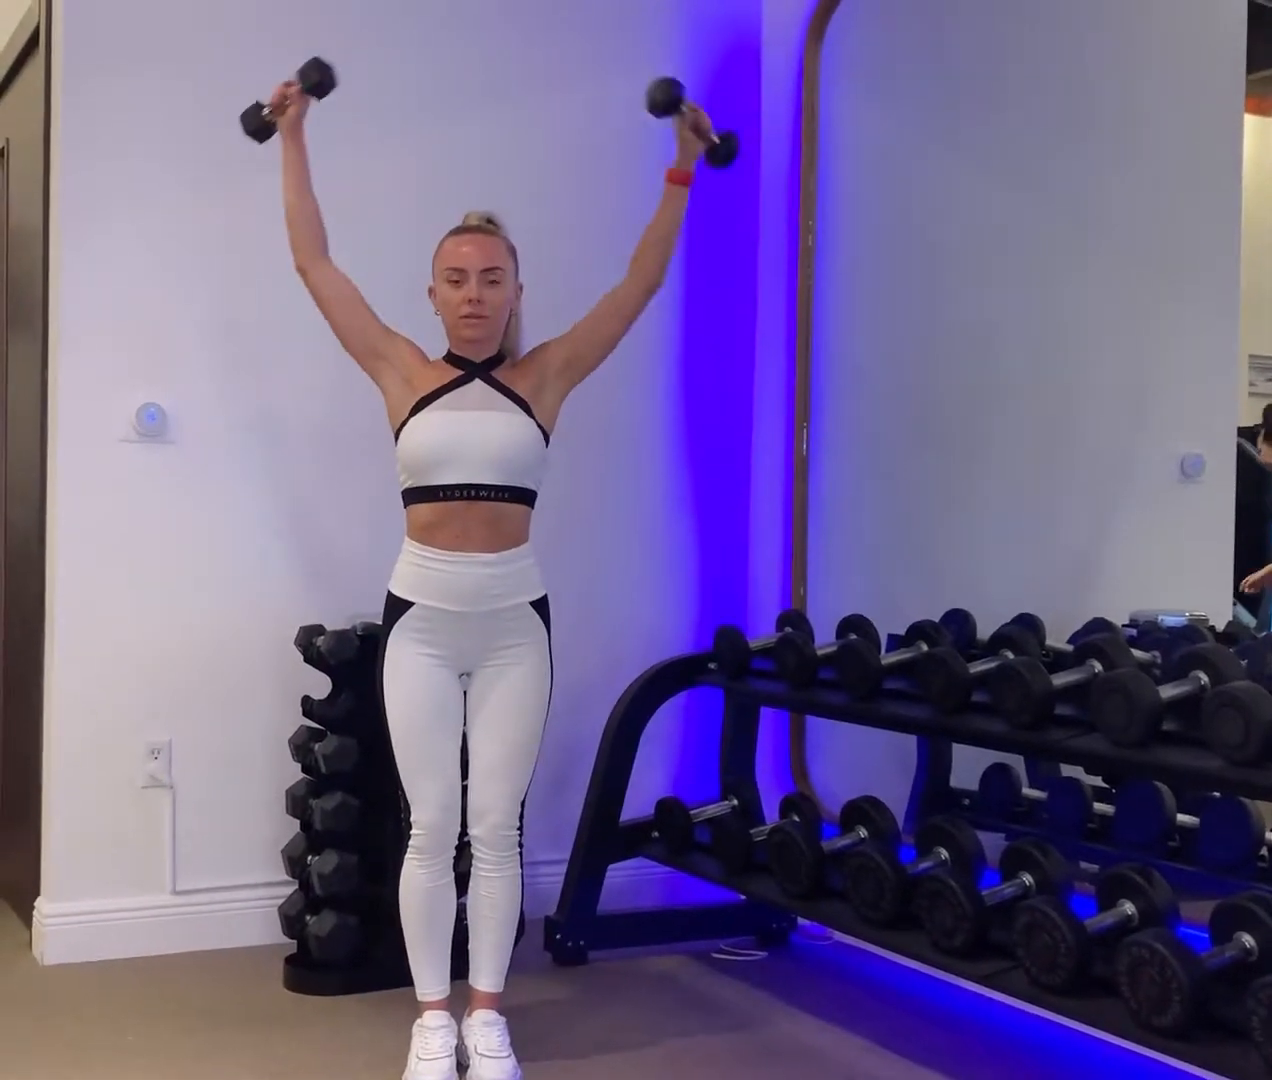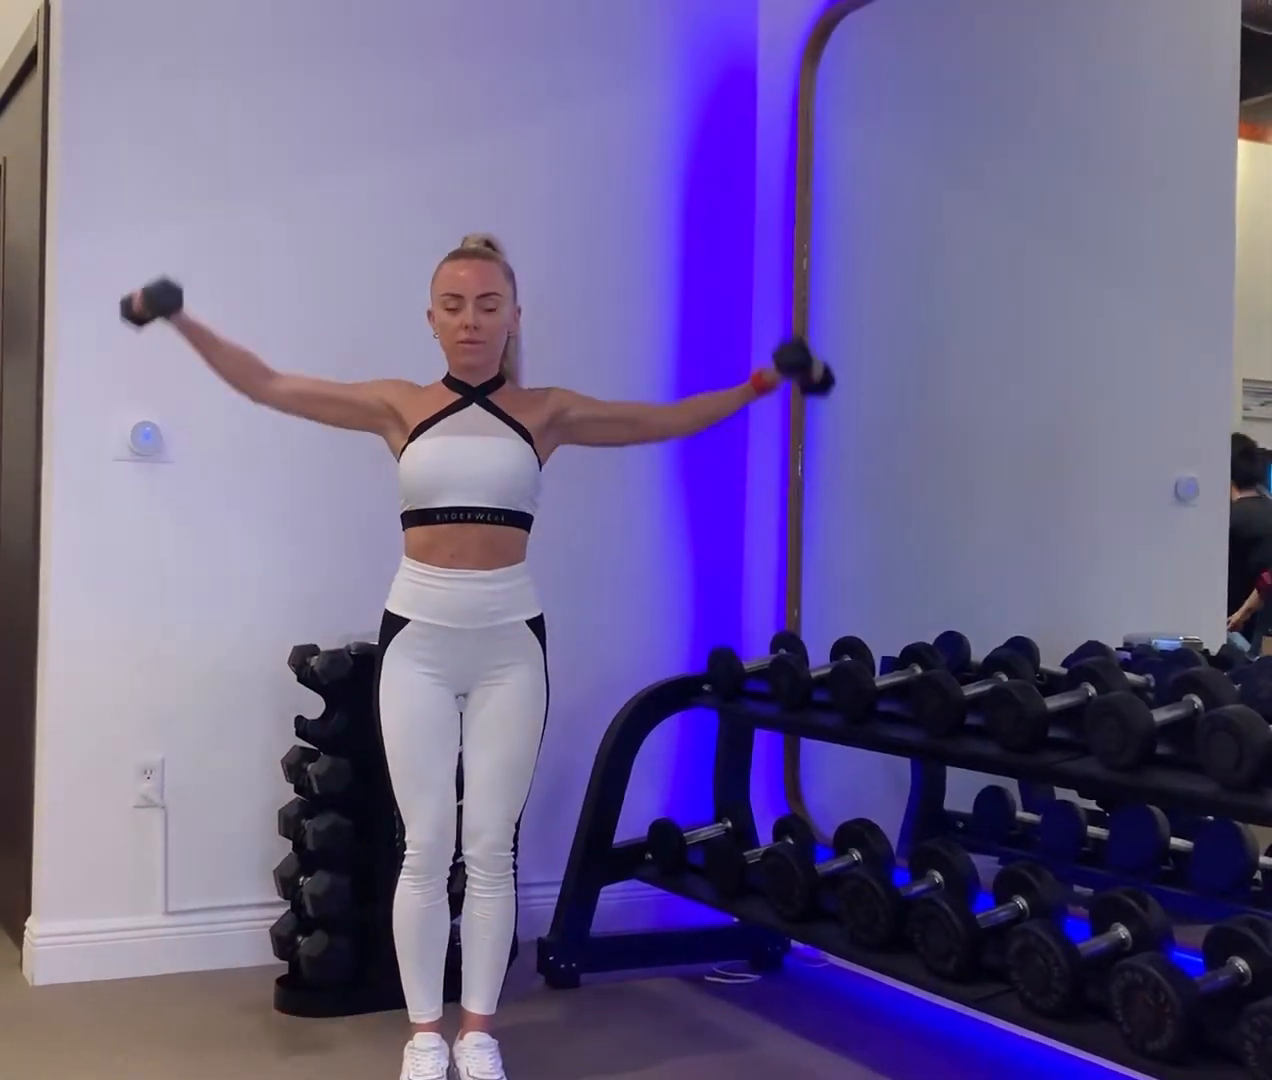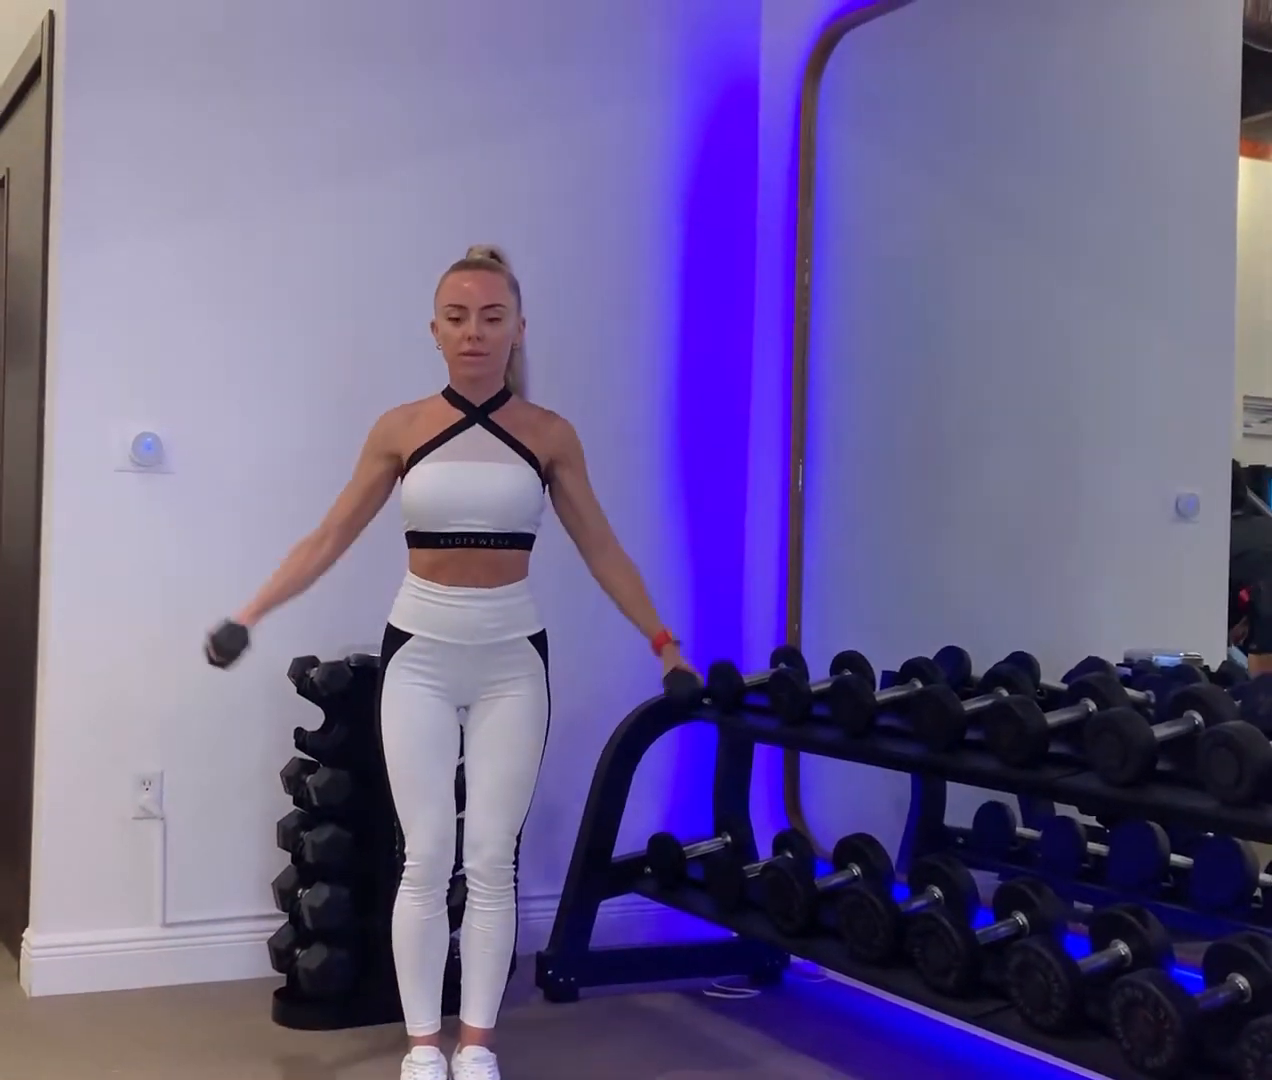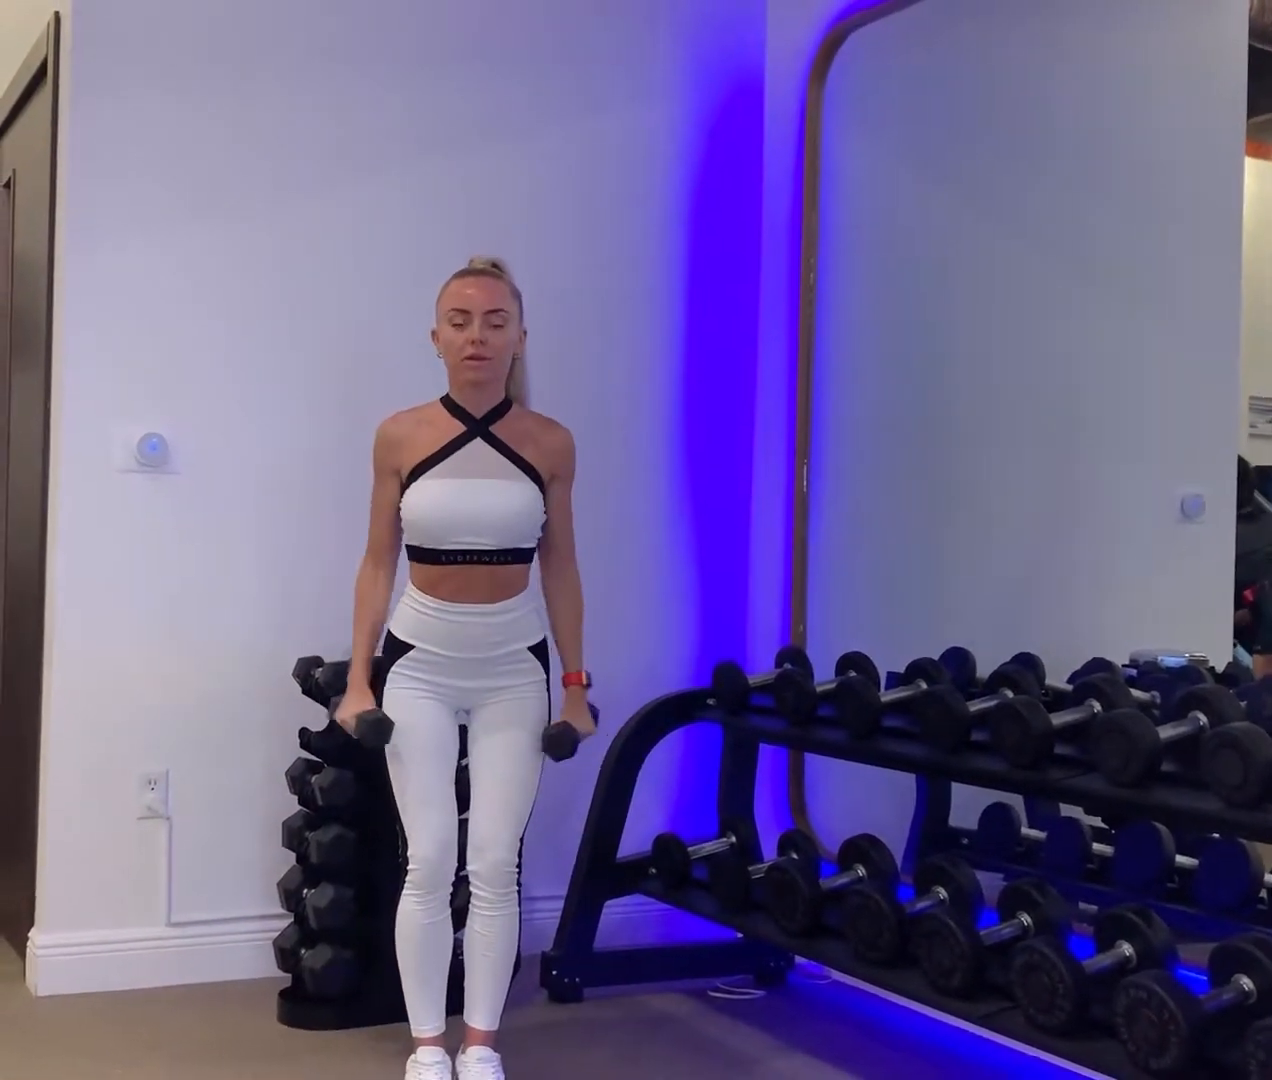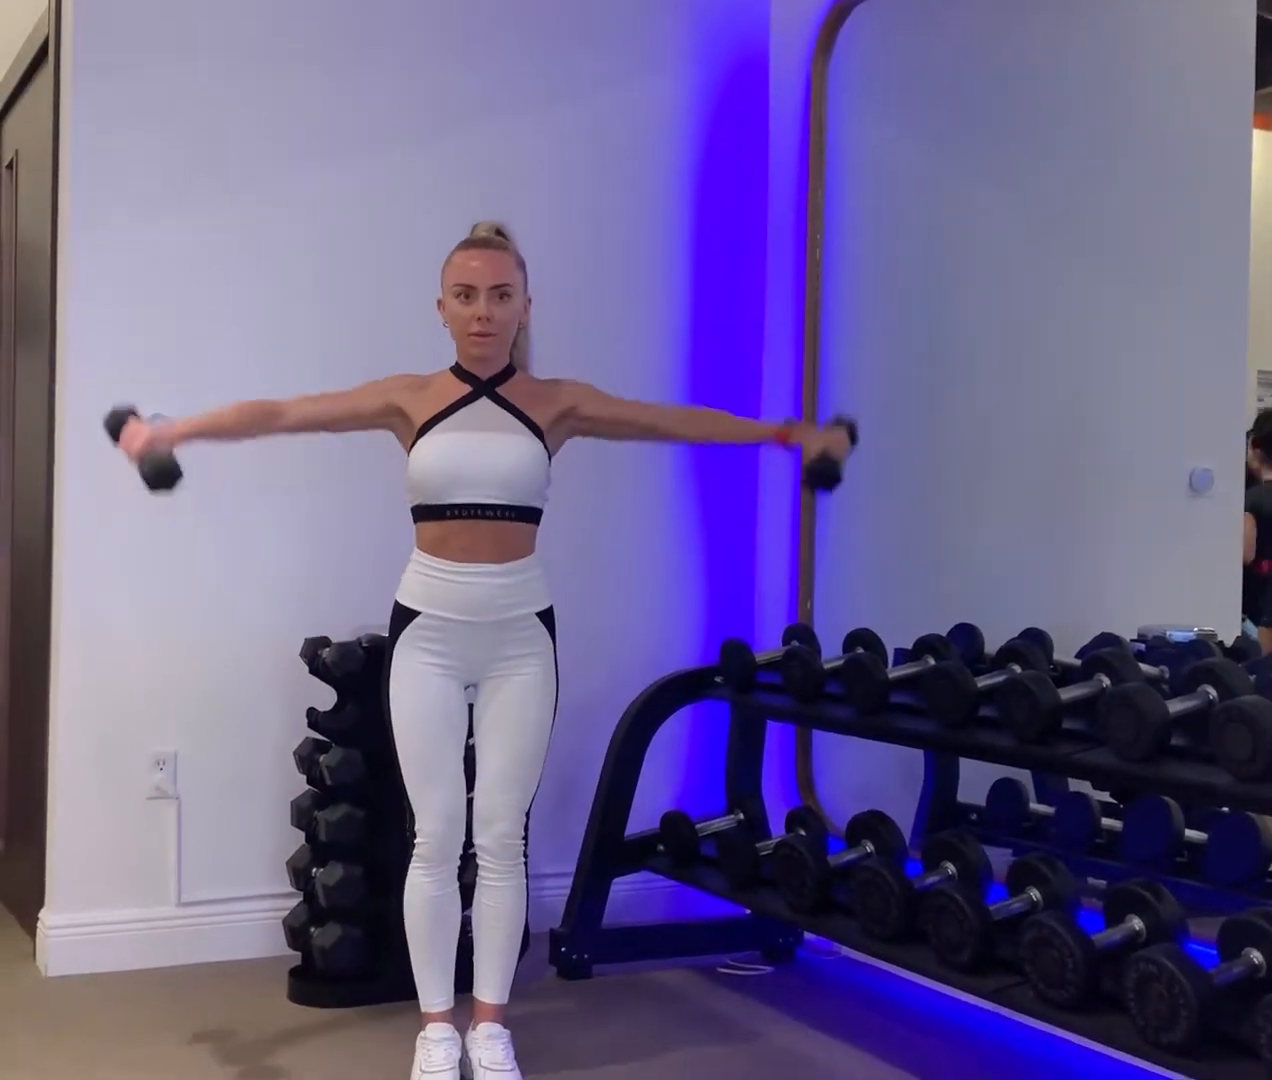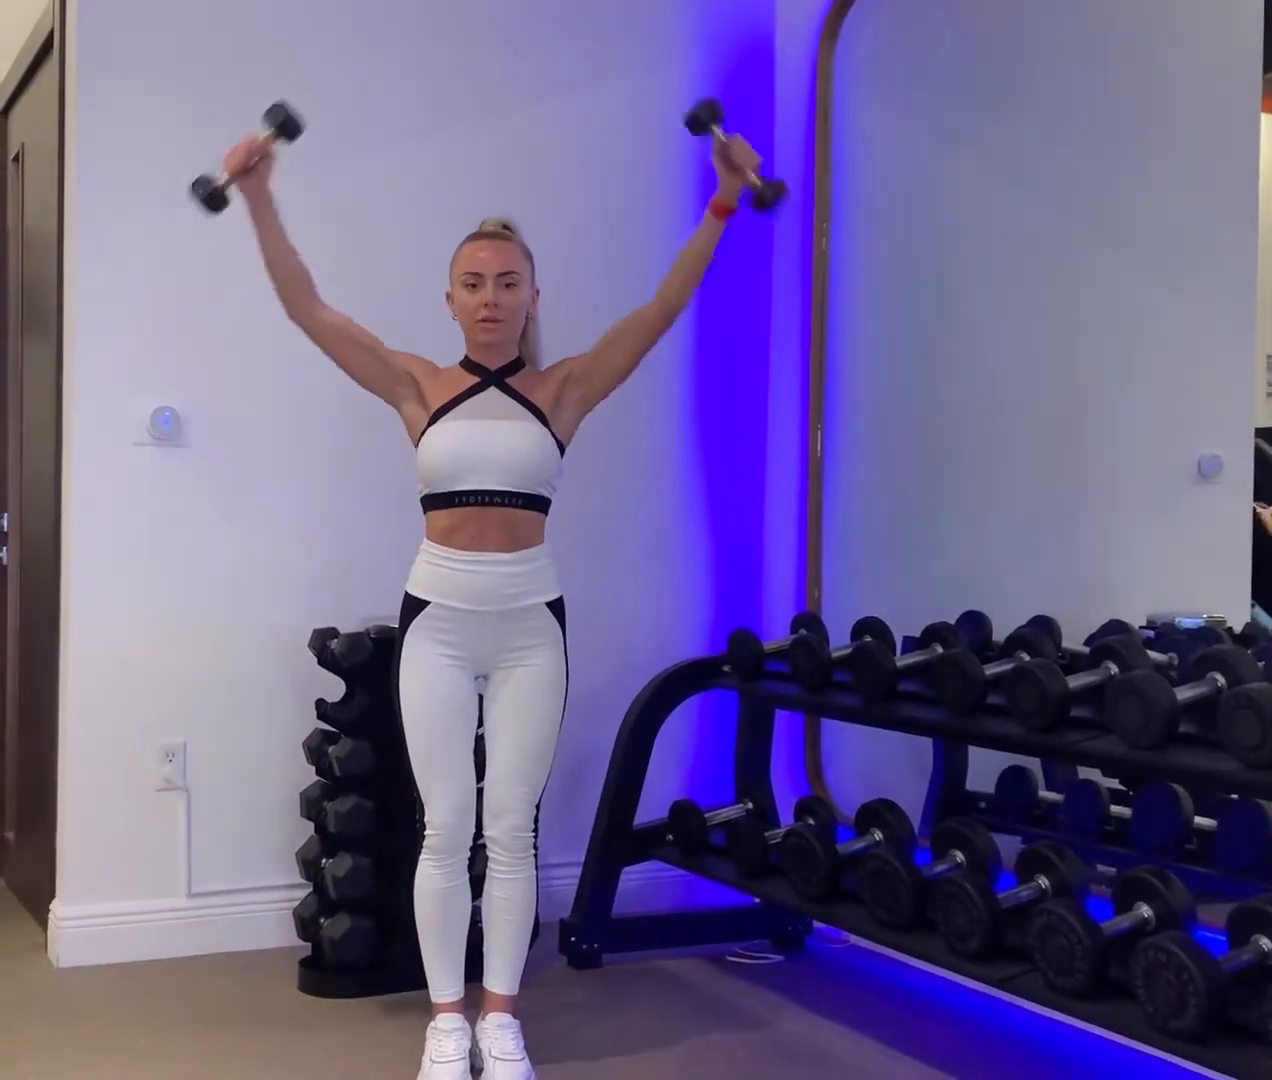
dt=0.5s
person 1, frame 1
left shoulder: (544, 377)
right shoulder: (401, 373)
left elbow: (642, 282)
right elbow: (314, 265)
left wrist: (683, 168)
right wrist: (291, 142)
left hip: (512, 624)
right hip: (421, 621)
left knee: (496, 828)
right knee: (432, 827)
person 1, frame 2
left shoulder: (545, 411)
right shoulder: (398, 404)
left elbow: (669, 418)
right elbow: (267, 385)
left wrist: (757, 384)
right wrist: (182, 319)
left hip: (509, 642)
right hip: (417, 638)
left knee: (491, 848)
right knee: (426, 847)
person 1, frame 3
left shoulder: (550, 434)
right shoulder: (399, 428)
left elbow: (601, 549)
right elbow: (333, 536)
left wrist: (663, 641)
right wrist: (253, 613)
left hip: (511, 659)
right hip: (420, 654)
left knee: (492, 860)
right knee: (426, 858)
person 1, frame 4
left shoulder: (550, 443)
right shoulder: (399, 436)
left elbow: (560, 570)
right elbow: (377, 565)
left wrist: (575, 685)
right wrist: (358, 680)
left hip: (513, 671)
right hip: (418, 666)
left knee: (495, 865)
right knee: (429, 862)
person 1, frame 5
left shoulder: (556, 401)
right shoulder: (407, 398)
left elbow: (677, 422)
right elbow: (283, 412)
left wrist: (788, 431)
right wrist: (174, 428)
left hip: (519, 635)
right hip: (427, 631)
left knee: (502, 837)
right knee: (436, 837)
person 1, frame 6
left shoulder: (563, 390)
right shoulder: (417, 386)
left elbow: (666, 306)
right elbow: (305, 306)
left wrist: (726, 204)
right wrist: (256, 192)
left hip: (529, 627)
right hip: (437, 622)
left knee: (511, 830)
right knee: (445, 828)
